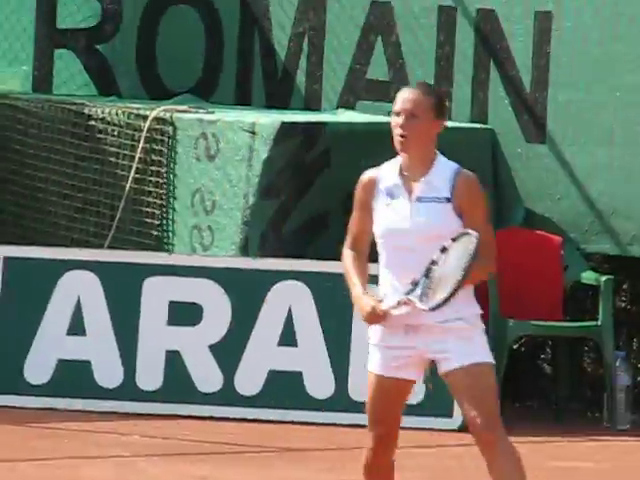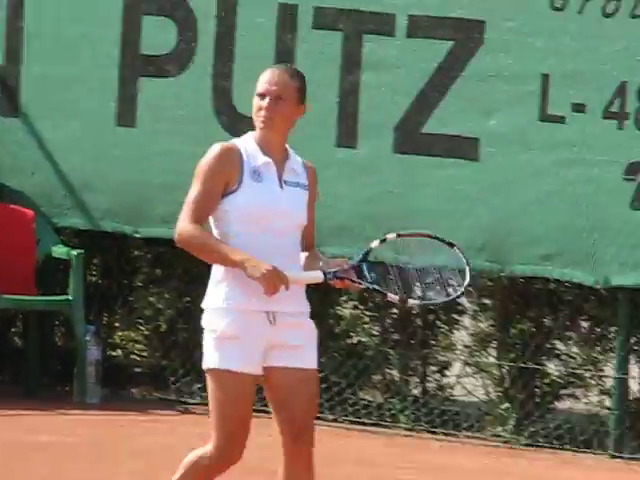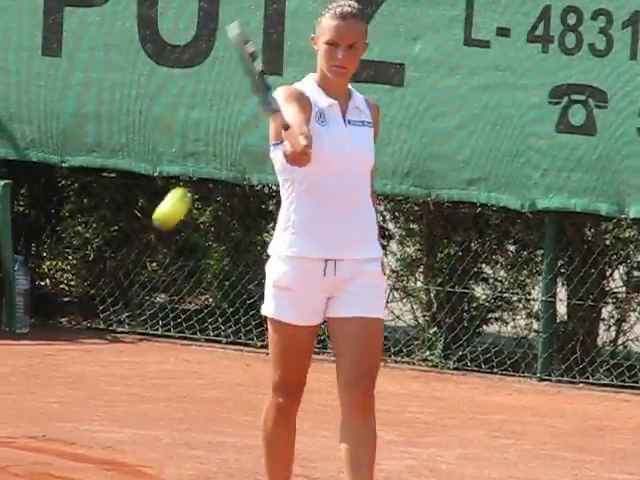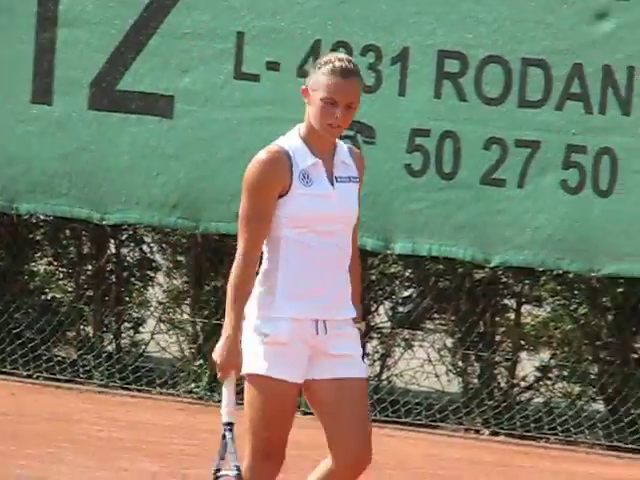
dt=1s
person 1, frame 1
left shoulder: (462, 184)
right shoulder: (373, 182)
left elbow: (489, 258)
right elbow: (352, 248)
right wrist: (361, 297)
left hip: (455, 325)
right hip: (395, 328)
left knee: (488, 430)
right knee: (380, 442)
person 1, frame 2
left shoulder: (305, 172)
right shoulder: (225, 156)
right elbow: (186, 231)
left wrist: (324, 266)
right wrist: (247, 261)
left hip: (291, 319)
right hip: (234, 315)
left knee: (300, 440)
person 1, frame 3
left shoulder: (369, 111)
right shoulder: (291, 98)
right elbow: (298, 149)
left wrist: (377, 261)
right wrist: (296, 143)
left hip: (359, 266)
right hip: (298, 262)
left knee: (359, 399)
right knee: (287, 395)
person 1, frame 4
left shoulder: (353, 161)
right shoulder: (273, 162)
right elbow: (248, 254)
left wrist: (354, 317)
right wrist: (231, 332)
left hip: (335, 331)
right hip: (279, 325)
